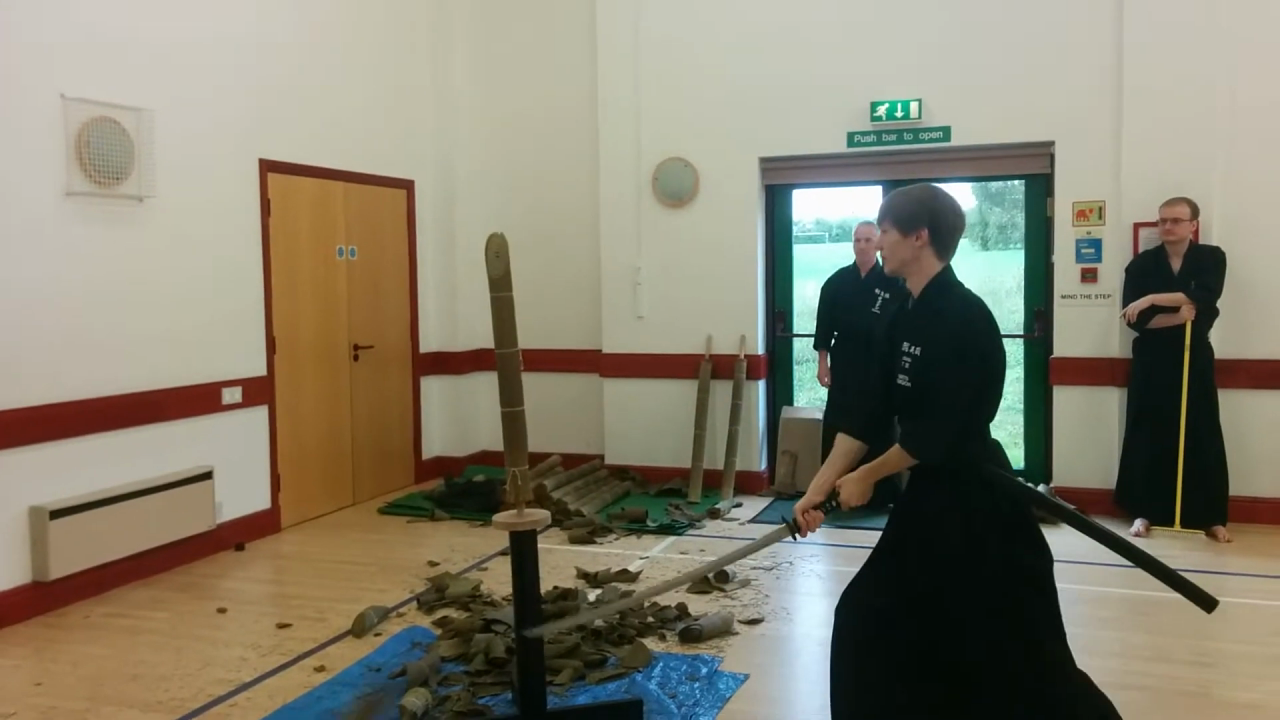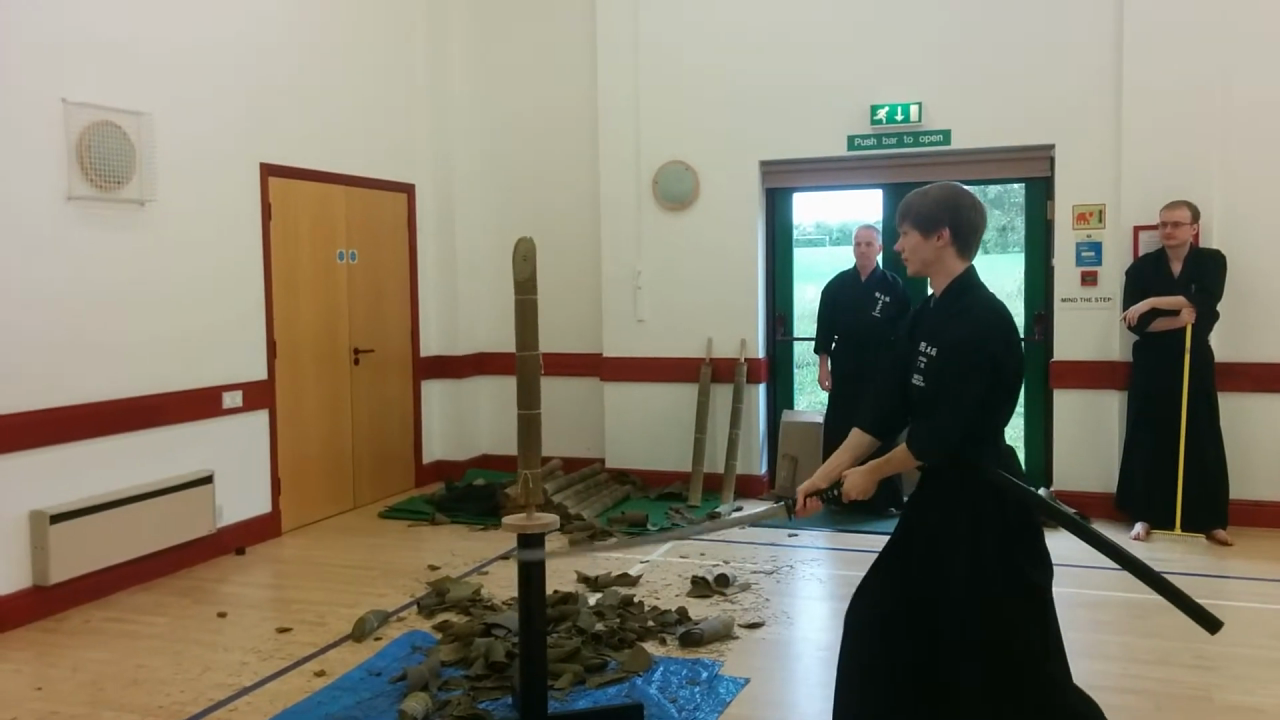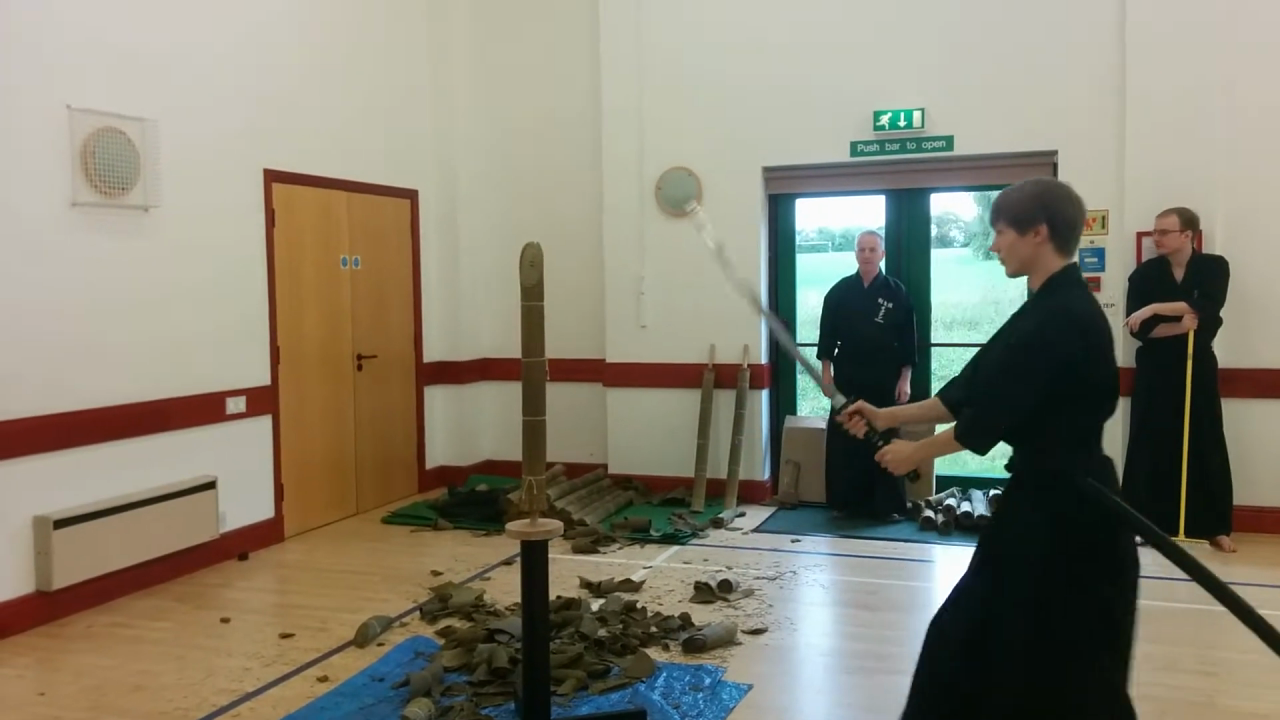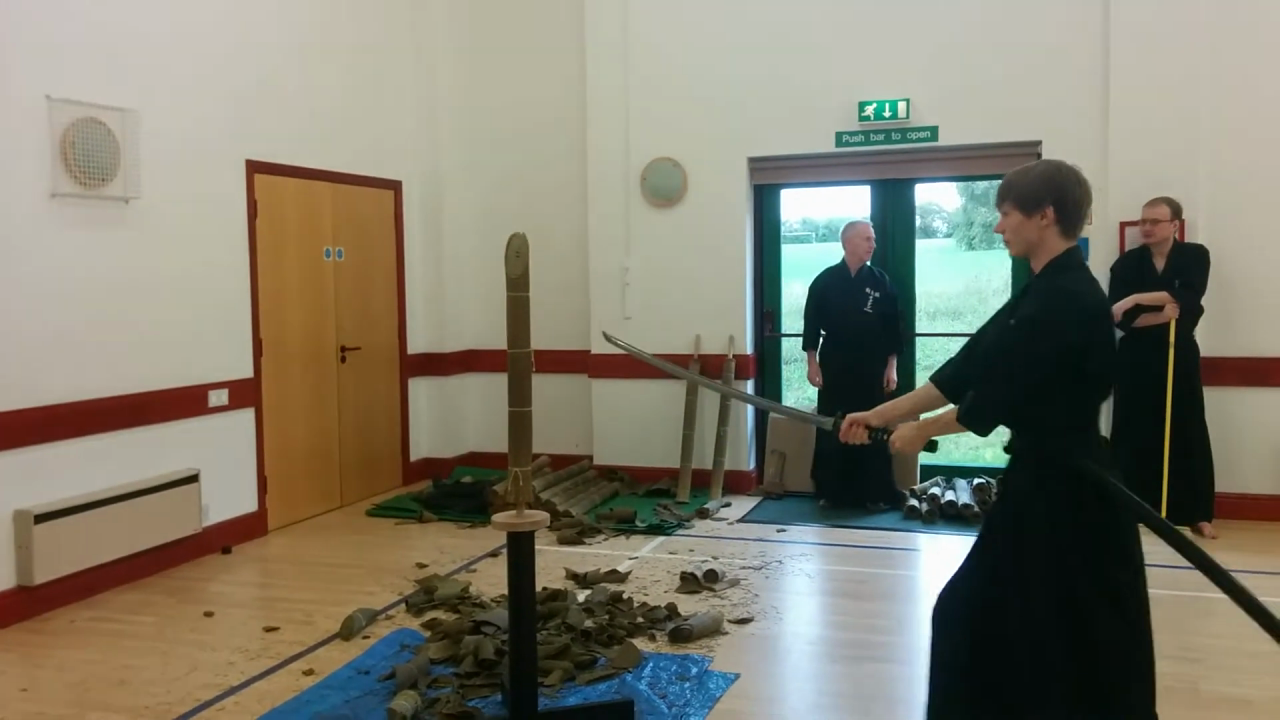
dt=0.5s
person 1, frame 1
left shoulder: (964, 319)
right shoulder: (907, 317)
left elbow: (936, 432)
right elbow: (870, 411)
left wrist: (866, 477)
right wrist: (820, 485)
left hip: (975, 501)
right hip: (931, 496)
left knee: (1018, 651)
right knee: (871, 620)
person 1, frame 2
left shoulder: (981, 321)
right shoulder: (928, 316)
left elbow: (943, 432)
right elbow: (886, 409)
left wrist: (873, 473)
right wrist: (828, 472)
left hip: (982, 501)
right hip: (943, 495)
left knee: (1008, 651)
right knee: (882, 620)
person 1, frame 3
left shoulder: (1065, 319)
right shoulder: (1046, 311)
left elbow: (993, 414)
right elbow: (973, 391)
left wrist: (916, 452)
right wrist: (888, 416)
left hip: (1068, 507)
right hip: (1044, 496)
left knee: (1061, 666)
right knee: (979, 632)
person 1, frame 4
left shoulder: (1066, 301)
right shoulder: (1045, 292)
left elbow: (998, 396)
right elbow: (967, 369)
left wrist: (921, 431)
right wrist: (881, 414)
left hip: (1066, 485)
right hip: (1045, 475)
left knee: (1085, 641)
right knee: (979, 611)
person 2, frame 1
left shoulder: (1211, 258)
right shoulder: (1141, 264)
left elbow: (1203, 298)
right elbow: (1135, 318)
left wrist: (1152, 299)
right wrist: (1178, 316)
left hip: (1194, 357)
right hip: (1152, 359)
left knee: (1202, 436)
right knee: (1147, 435)
left ankle: (1211, 517)
right ankle: (1143, 512)
person 2, frame 2
left shoulder: (1212, 262)
right shoulder: (1142, 267)
left elbow: (1204, 303)
right elbow: (1135, 322)
left wrist: (1153, 302)
right wrist: (1178, 319)
left hip: (1194, 361)
right hip: (1152, 362)
left knee: (1202, 440)
right knee: (1147, 438)
left ankle: (1211, 520)
right ankle: (1144, 516)
person 2, frame 3
left shoulder: (1214, 267)
right shoulder: (1144, 273)
left elbow: (1206, 309)
right elbow: (1138, 327)
left wrist: (1154, 308)
right wrist: (1179, 325)
left hip: (1197, 367)
right hip: (1155, 369)
left knee: (1206, 446)
right knee: (1150, 445)
left ankle: (1215, 526)
right ankle: (1148, 520)
person 2, frame 4
left shoulder: (1195, 257)
right shoulder: (1126, 263)
left elbow: (1187, 298)
right elbow: (1121, 318)
left wrist: (1136, 299)
right wrist: (1162, 315)
left hip: (1180, 356)
right hip: (1137, 358)
left knee: (1187, 434)
right knee: (1133, 434)
left ankle: (1196, 513)
person 3, frame 1
left shoulder: (891, 283)
right shoulder: (837, 282)
right elbow: (824, 324)
right wrist: (823, 362)
right hip: (844, 367)
left knee: (880, 431)
right knee: (838, 429)
left ankle: (881, 493)
person 3, frame 2
left shoulder: (893, 286)
right shoulder: (837, 285)
right elbow: (825, 327)
right wrist: (824, 365)
left hip: (881, 370)
right hip: (845, 369)
right knee: (839, 432)
left ankle: (883, 498)
person 3, frame 3
left shoulder: (896, 292)
right shoulder: (840, 291)
left elbow: (907, 339)
right elbow: (827, 334)
left wrist: (905, 379)
right wrist: (826, 371)
left hip: (884, 378)
right hip: (848, 376)
right knee: (843, 439)
left ankle: (887, 504)
right ankle: (846, 502)
person 3, frame 4
left shoulder: (880, 281)
right shoulder: (825, 281)
left elbow: (892, 328)
right elbow: (811, 324)
left wrist: (891, 367)
right wrist: (813, 363)
left hip: (872, 367)
right hip: (834, 366)
right knee: (832, 430)
left ankle: (874, 494)
right ankle: (832, 491)
